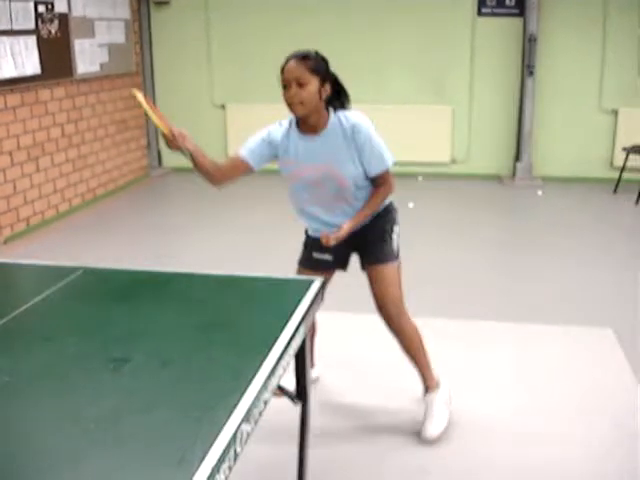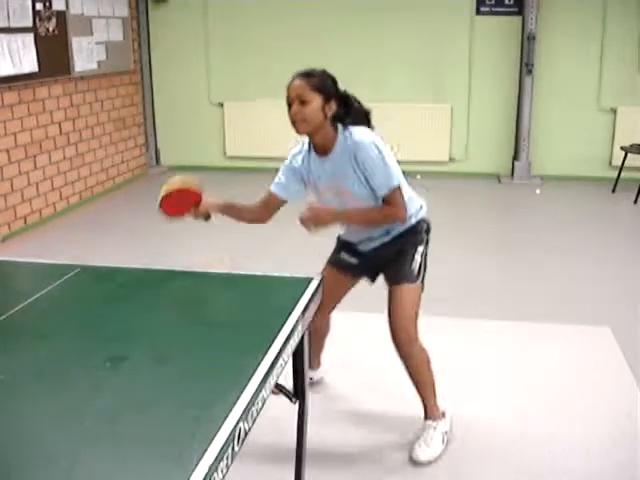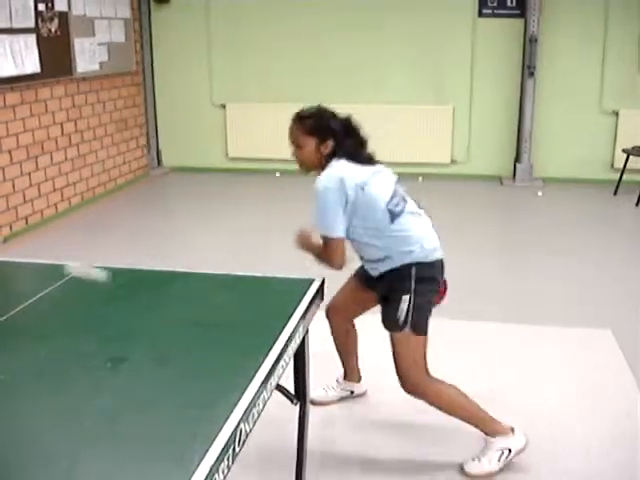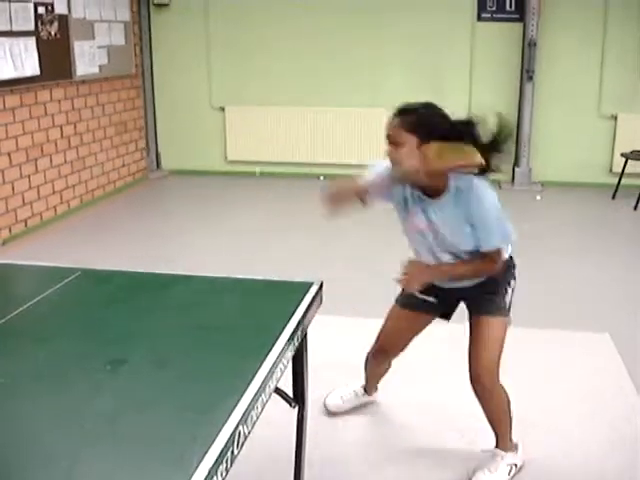
dt=0.4s
person 1, frame 1
left shoulder: (354, 127)
right shoulder: (278, 137)
left elbow: (385, 184)
right elbow: (220, 174)
left wrist: (349, 225)
right wrist: (189, 148)
left hip: (373, 221)
right hip: (321, 230)
left knee: (392, 312)
left ankle: (434, 391)
right ankle: (305, 368)
person 1, frame 2
left shoulder: (362, 144)
right shoulder: (300, 159)
left elbow: (392, 209)
right elbow: (262, 211)
left wrist: (330, 215)
right wrist: (218, 205)
left hip: (403, 234)
right hip: (358, 239)
left knee: (404, 338)
right knee: (318, 310)
left ankle: (435, 418)
right ankle: (311, 369)
person 1, frame 3
left shoulder: (328, 182)
right shoulder: (362, 168)
left elbow: (335, 258)
right elbow: (401, 212)
left wrist: (308, 245)
left hip: (408, 269)
right hip: (392, 260)
left knee: (414, 381)
right knee: (336, 315)
left ankle: (504, 436)
right ankle: (352, 382)
person 1, frame 4
left shoulder: (476, 194)
right shoulder: (393, 180)
left elbow: (494, 261)
right elbow: (334, 199)
left wrist: (433, 271)
right wrist: (368, 186)
left hip: (487, 281)
right hip: (431, 278)
left knee: (483, 376)
right knee: (382, 351)
right ankle: (368, 390)
